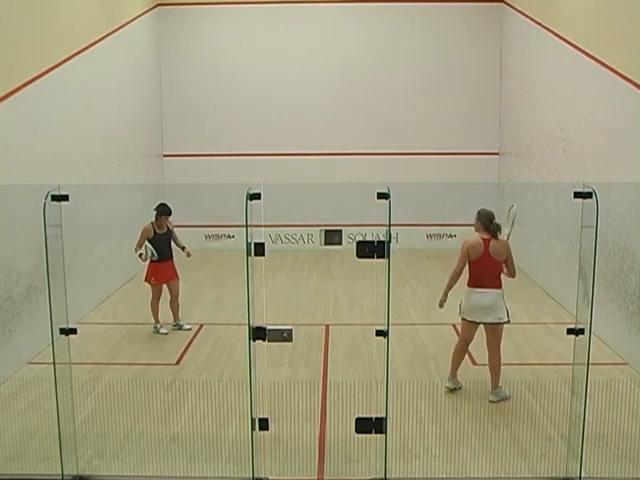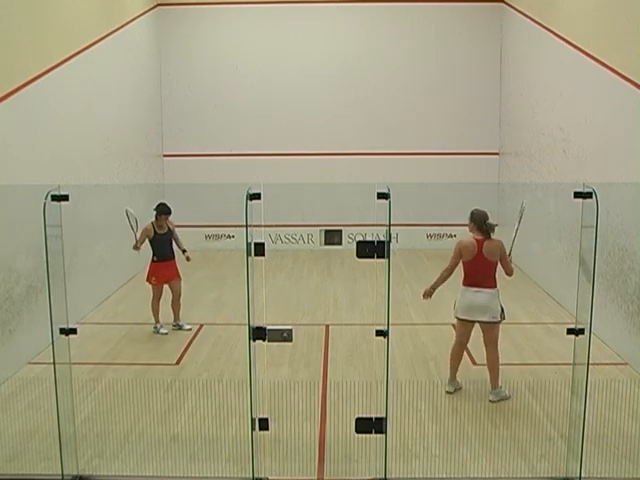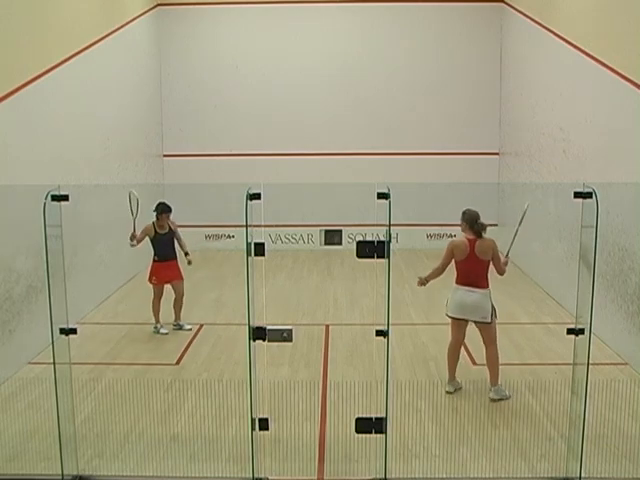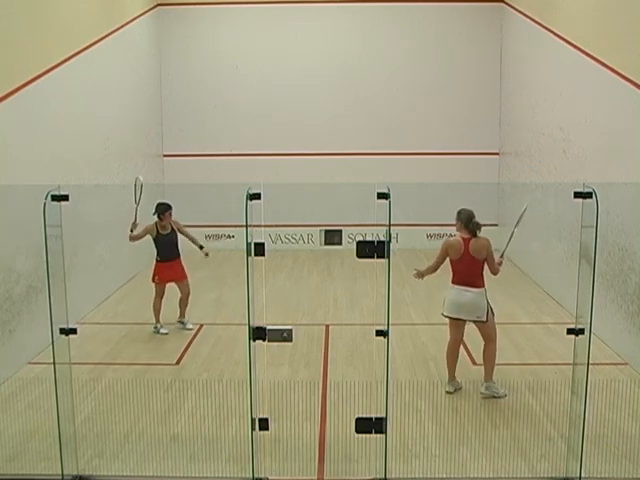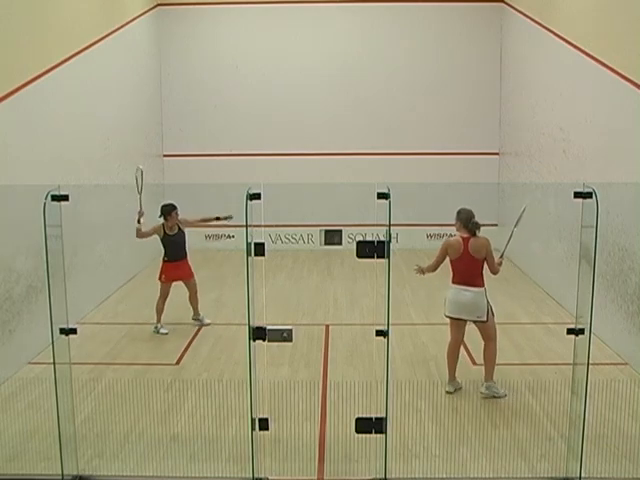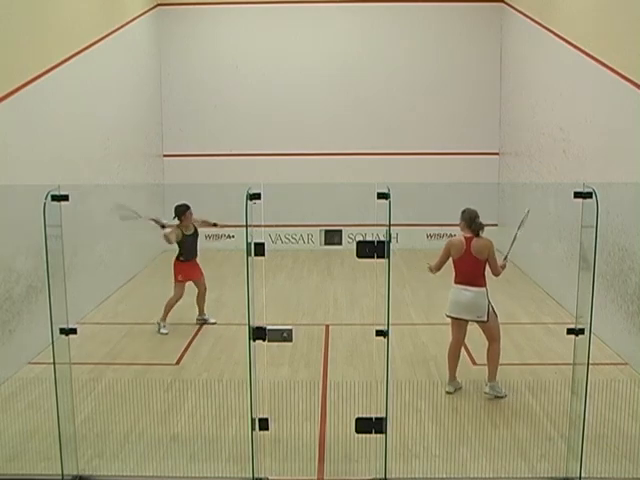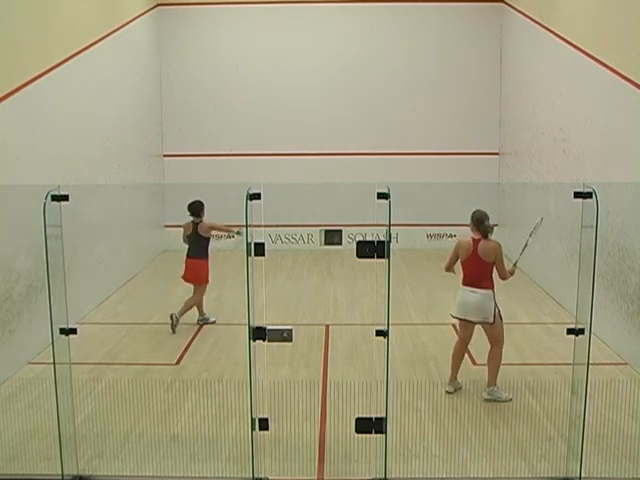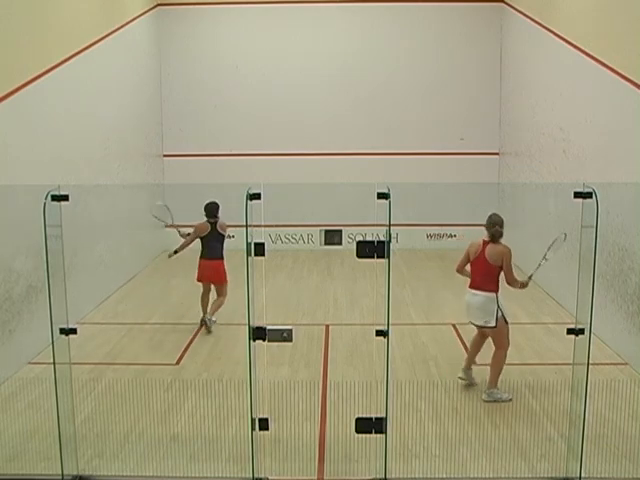
dt=0.2s
person 1, frame 1
left shoulder: (469, 244)
right shoulder: (503, 245)
left elbow: (457, 272)
right elbow: (512, 274)
left wrist: (445, 293)
left hip: (473, 296)
right hip: (494, 298)
left knee: (463, 341)
right knee: (494, 347)
left ankle: (452, 379)
right ankle: (495, 390)
person 1, frame 2
left shoulder: (463, 244)
right shoulder: (497, 245)
left elbow: (448, 271)
right elbow: (509, 272)
left wrist: (432, 288)
right wrist: (508, 261)
left hip: (468, 296)
right hip: (489, 297)
left knee: (460, 342)
right knee: (491, 346)
left ankle: (452, 382)
right ankle: (495, 390)
person 1, frame 3
left shoulder: (455, 244)
right shoulder: (490, 244)
left elbow: (440, 269)
right elbow: (501, 272)
left wrist: (425, 279)
right wrist: (504, 262)
left hip: (460, 295)
right hip: (481, 297)
left knee: (456, 340)
right knee: (490, 344)
left ankle: (451, 382)
right ankle: (495, 388)
person 1, frame 4
left shoulder: (450, 243)
right shoulder: (484, 243)
left elbow: (434, 267)
right elbow: (494, 271)
left wrist: (422, 273)
right wrist: (498, 263)
left hip: (456, 295)
right hip: (477, 297)
left knee: (455, 340)
right knee: (490, 340)
left ankle: (451, 382)
right ankle: (488, 384)
person 1, frame 5
left shoulder: (450, 243)
right shoulder: (483, 242)
left elbow: (434, 267)
right elbow: (494, 271)
left wrist: (422, 270)
right wrist: (499, 264)
left hip: (456, 294)
right hip: (477, 296)
left knee: (455, 340)
right knee: (490, 340)
left ankle: (451, 382)
right ankle: (488, 384)
person 1, frame 6
left shoulder: (453, 243)
right shoulder: (486, 244)
left elbow: (437, 267)
right elbow: (496, 272)
left wrist: (431, 268)
right wrist: (502, 266)
left hip: (458, 294)
right hip: (478, 296)
left knee: (456, 340)
right knee: (494, 340)
left ankle: (451, 382)
right ankle: (492, 384)
person 1, frame 7
left shoulder: (462, 243)
right shoulder: (494, 246)
left elbow: (447, 268)
right elbow: (503, 276)
left wrist: (452, 268)
right wrist: (511, 271)
left hip: (465, 295)
right hip: (485, 298)
left knee: (462, 340)
right knee: (497, 344)
left ankle: (452, 382)
right ankle: (491, 388)
person 1, frame 8
left shoulder: (474, 245)
right shoulder: (504, 251)
left elbow: (459, 269)
right elbow: (510, 281)
right wrist: (521, 284)
left hip: (471, 297)
right hip: (488, 301)
left knee: (482, 333)
right knee: (502, 345)
left ankle: (466, 370)
right ankle: (491, 390)
person 2, frame 1
left shoulder: (169, 225)
right shoulder: (148, 229)
left elbow: (175, 239)
right elbow: (138, 246)
left wrist: (183, 248)
right wrist: (141, 254)
left hip: (170, 264)
right hip: (156, 266)
left knee: (175, 294)
right knee: (156, 296)
left ankle: (177, 322)
right ankle: (157, 325)
person 2, frame 2
left shoulder: (170, 224)
right shoulder: (149, 229)
left elbow: (177, 240)
right elbow: (137, 245)
left wrist: (184, 252)
right wrist: (136, 246)
left hip: (171, 264)
right hip: (157, 266)
left knee: (177, 294)
right knee: (157, 296)
left ankle: (177, 322)
right ankle: (157, 325)
person 2, frame 3
left shoulder: (172, 224)
right shoulder: (149, 228)
left elbow: (179, 240)
right elbow: (134, 243)
left wrist: (186, 254)
right wrist: (132, 239)
left hip: (173, 264)
right hip: (159, 266)
left knee: (180, 294)
right knee: (158, 296)
left ankle: (177, 322)
right ankle: (157, 325)
person 2, frame 4
left shoulder: (174, 224)
right shoulder: (151, 228)
left elbow: (188, 235)
right elbow: (132, 239)
left wrist: (201, 247)
right wrist: (132, 230)
left hip: (176, 263)
right hip: (161, 266)
left knee: (186, 292)
right knee: (159, 296)
left ankle: (182, 319)
right ankle: (157, 324)
person 2, frame 5
left shoulder: (181, 222)
right shoulder: (159, 228)
left elbow: (200, 220)
right elbow: (139, 235)
left wrist: (219, 218)
right wrist: (139, 221)
left hip: (183, 263)
right hip: (169, 265)
left knee: (193, 290)
right knee: (163, 295)
left ankle: (197, 316)
right ankle: (158, 324)
person 2, frame 6
left shoulder: (193, 222)
right shoulder: (176, 230)
left elbow: (202, 222)
right elbow: (170, 241)
left wrist: (214, 224)
right wrist: (165, 227)
left hip: (192, 263)
right hip: (182, 264)
left knee: (203, 289)
right knee: (178, 295)
left ankle: (201, 316)
right ankle: (162, 322)
person 2, frame 7
left shoulder: (186, 225)
right shoulder: (207, 226)
right elbow: (226, 229)
right wrist: (236, 231)
left hip: (190, 261)
right hip: (199, 263)
left knee: (199, 291)
right knee: (198, 296)
left ankle: (202, 316)
right ankle: (177, 316)
person 2, frame 8
left shoulder: (200, 226)
right shoulder: (222, 225)
left elbow: (187, 242)
left wrist: (174, 252)
left hip: (204, 263)
right hip: (217, 265)
left knee: (206, 291)
right knee: (222, 295)
left ankle: (205, 316)
right ankle: (209, 318)
